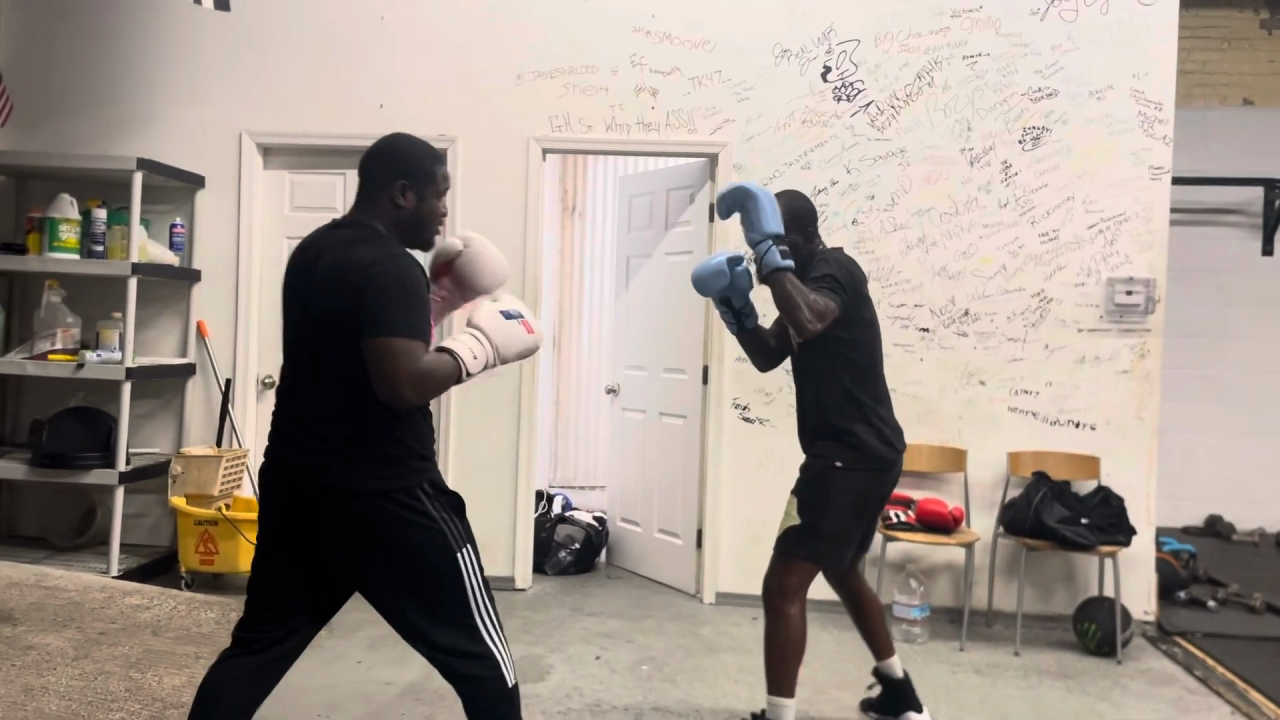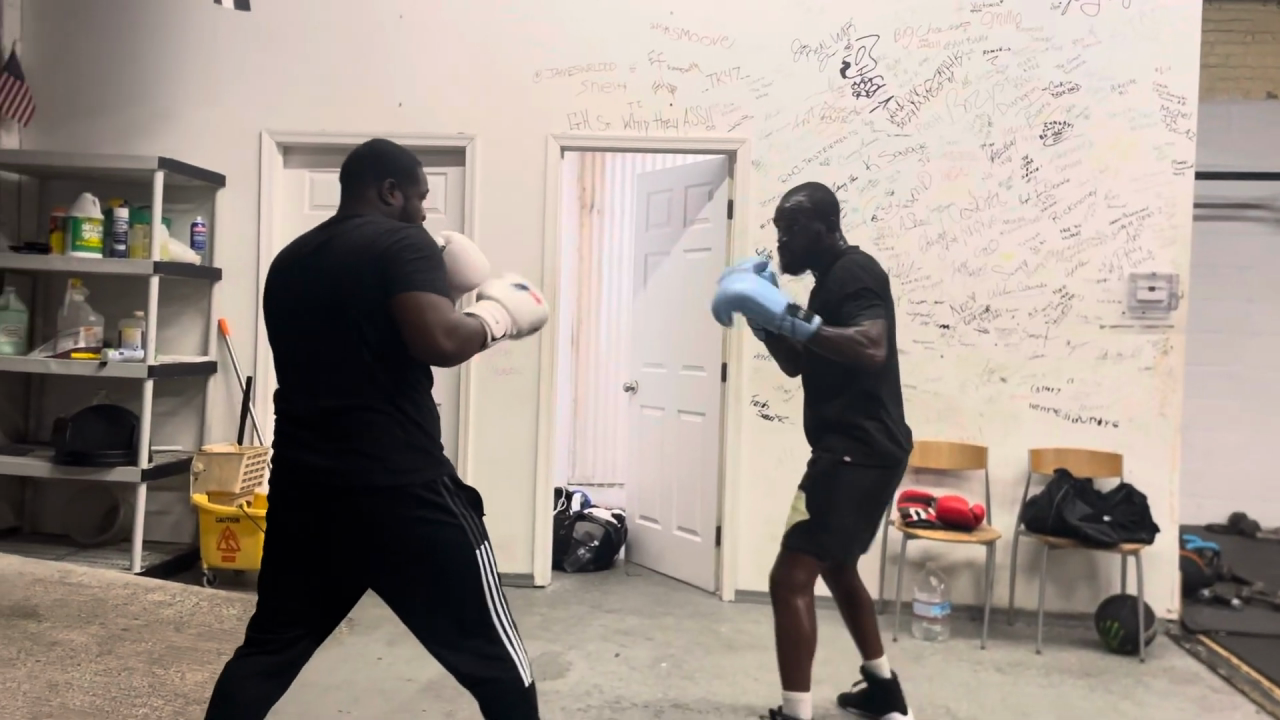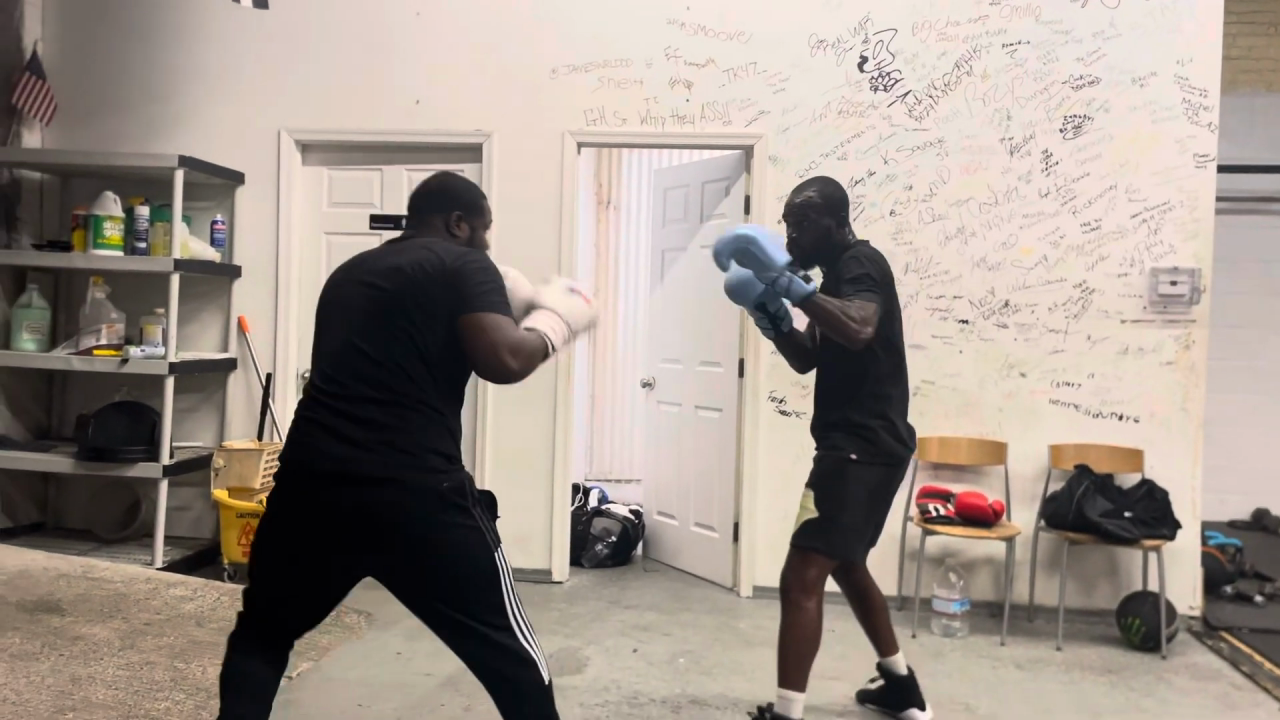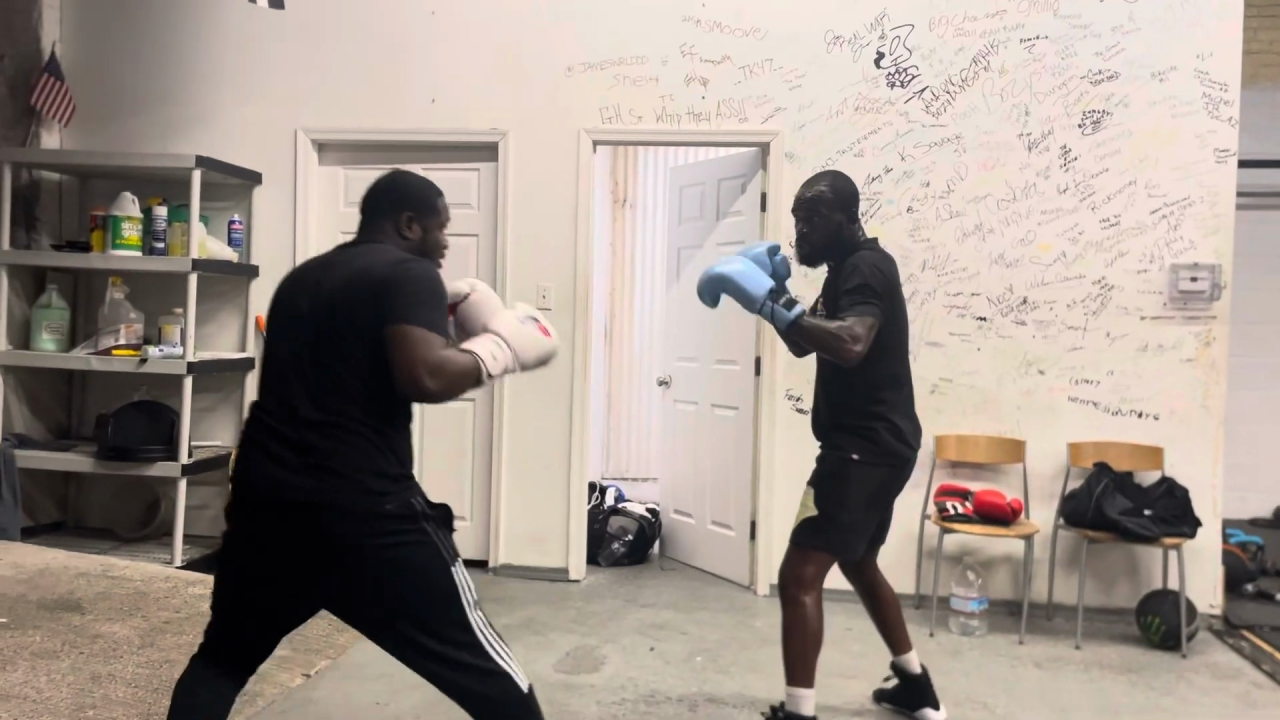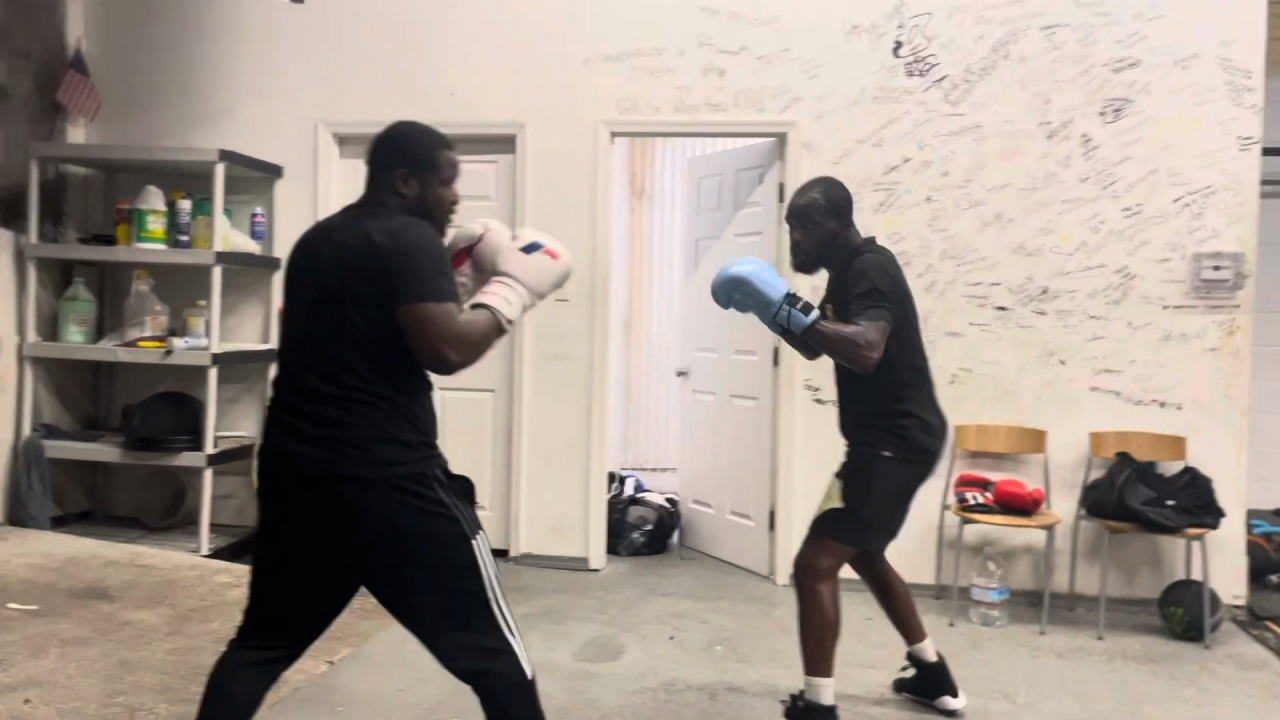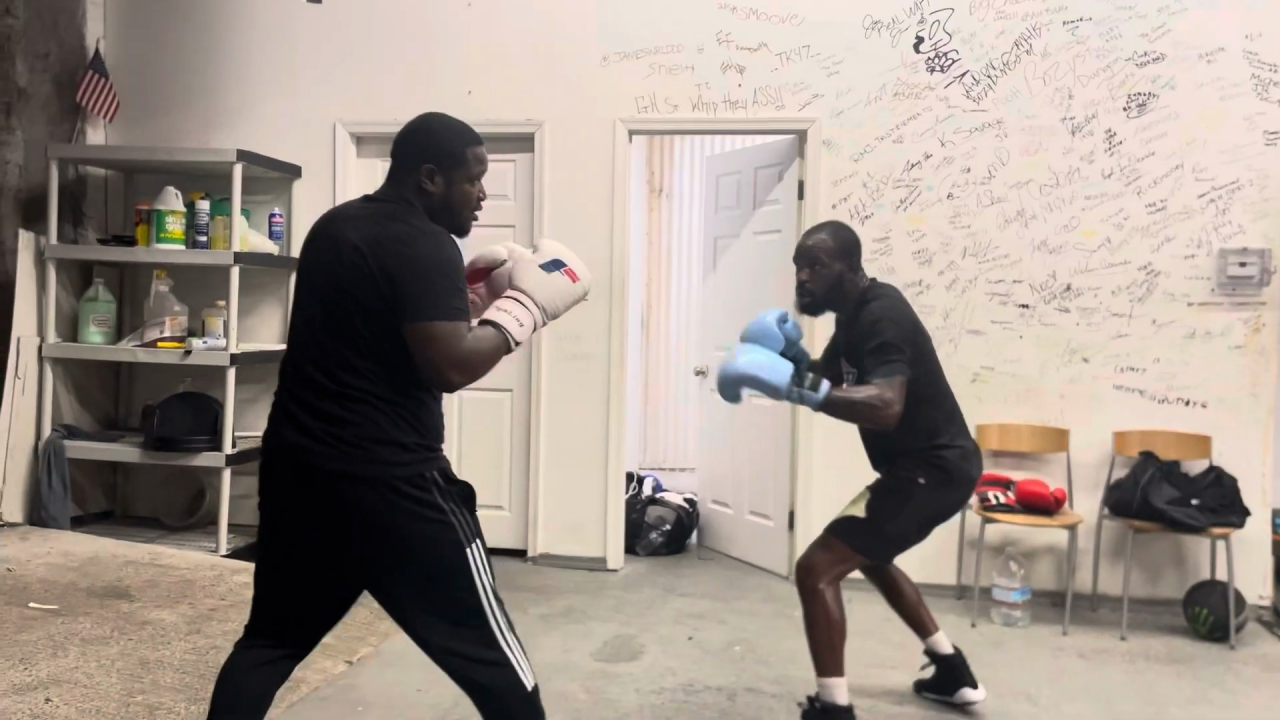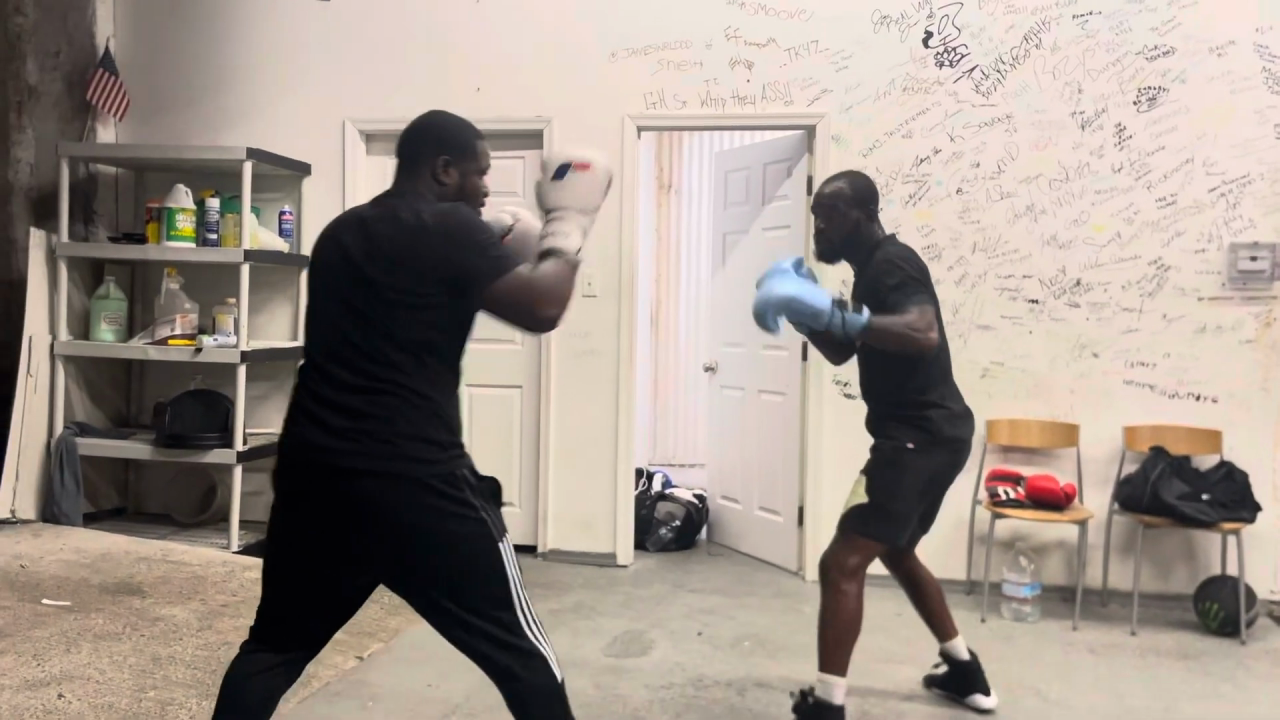
dt=0.3s
person 1, frame 1
left shoulder: (313, 251)
right shoulder: (390, 265)
right elbow: (402, 385)
left wrist: (441, 297)
right wrist: (482, 343)
left hip: (295, 484)
right hip: (388, 494)
left knee: (257, 647)
right knee: (478, 657)
person 1, frame 2
left shoulder: (288, 262)
right shoulder: (401, 244)
right elbow: (439, 342)
right wrist: (497, 312)
left hip: (302, 485)
right hip: (401, 487)
left knee: (269, 648)
right knee: (492, 657)
person 1, frame 3
left shoulder: (349, 273)
right shoulder: (464, 267)
right elbow: (503, 361)
right wrist: (554, 318)
left hip: (312, 475)
right hip: (414, 487)
left knee: (262, 634)
right knee: (508, 653)
person 1, frame 4
left shoulder: (300, 279)
right shoulder: (406, 275)
right elbow: (425, 377)
right wrist: (502, 347)
left hip: (263, 498)
right hip: (366, 509)
left knee: (222, 660)
right knee: (485, 669)
person 1, frame 5
left shoulder: (318, 241)
right shoulder: (408, 242)
right elbow: (447, 350)
left wrist: (449, 282)
right wrist: (513, 287)
left hip: (295, 472)
right hip: (391, 480)
left knee: (264, 639)
right knee: (489, 648)
person 1, frame 6
left shoulder: (333, 227)
right shoulder: (423, 246)
right elbow: (449, 366)
left wrist: (458, 295)
right wrist: (527, 304)
left hip: (296, 468)
right hip: (391, 482)
left knee: (270, 641)
right knee: (491, 658)
person 1, frame 7
left shoulder: (341, 232)
right shoulder: (448, 229)
right elbow: (539, 309)
right wrist: (566, 221)
left hip: (312, 470)
right hip: (414, 479)
left knee: (274, 644)
right knee: (519, 654)
person 2, frame 1
left shoulder: (833, 270)
right shoulder: (816, 276)
left elbow: (807, 323)
right elbow: (768, 354)
left wrist: (766, 250)
right wrist: (735, 306)
left hip: (847, 456)
right hip: (865, 452)
left knee: (784, 585)
right knee: (843, 570)
person 2, frame 2
left shoulder: (856, 273)
right shoulder: (831, 280)
left elbow: (872, 351)
right elbow: (798, 365)
left wrist: (791, 318)
right wrist: (767, 319)
left hip: (855, 451)
right hip: (867, 450)
left knee: (791, 579)
right knee: (836, 568)
person 2, frame 3
left shoulder: (862, 264)
right shoulder: (841, 271)
left elbow: (857, 329)
right elbow: (808, 360)
left wrist: (788, 281)
right wrist: (768, 311)
left hip: (861, 447)
right hip: (872, 445)
left knee: (801, 578)
right knee: (846, 564)
person 2, frame 4
left shoulder: (866, 267)
right shoulder: (849, 268)
left elbow: (850, 346)
right elbow: (808, 344)
left wrist: (773, 302)
right wrist: (775, 300)
left hip: (864, 447)
right hip: (879, 444)
left knee: (800, 575)
right knee: (858, 562)
person 2, frame 5
left shoulder: (872, 270)
right shoulder: (848, 268)
left elbow: (865, 352)
right elbow: (819, 345)
left wrist: (786, 309)
right wrist: (777, 306)
left hip: (893, 444)
right hip: (897, 440)
left knee: (815, 565)
right knee: (864, 553)
right ankle: (934, 676)
person 2, frame 6
left shoulder: (882, 318)
right shoulder: (855, 313)
left elbow: (884, 408)
right elbow: (833, 384)
left wrist: (794, 383)
right wrist: (788, 359)
left hip: (932, 470)
right hip: (932, 465)
left knee: (816, 570)
right knee: (869, 554)
right ankle: (953, 671)
person 2, frame 7
left shoulder: (893, 263)
right shoulder: (873, 269)
left elbow: (925, 336)
right elbow: (842, 351)
left wrist: (836, 309)
right wrist: (806, 313)
left hip: (919, 438)
right hip: (930, 435)
left knee: (842, 565)
right knee: (896, 550)
right ankle: (965, 673)
